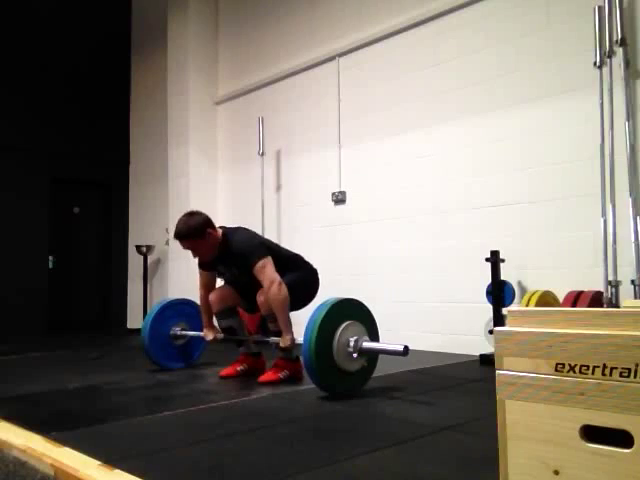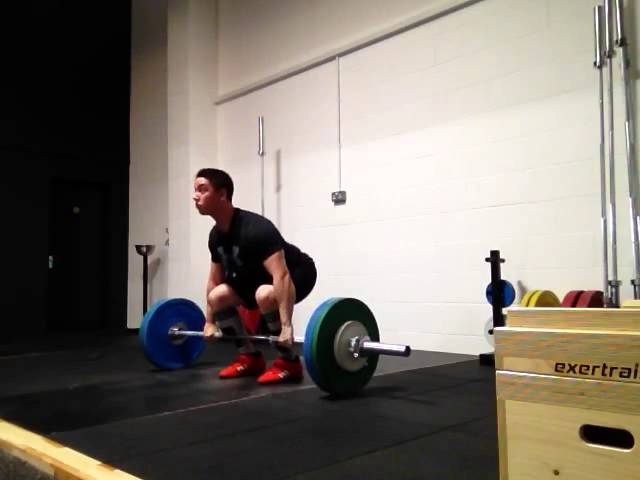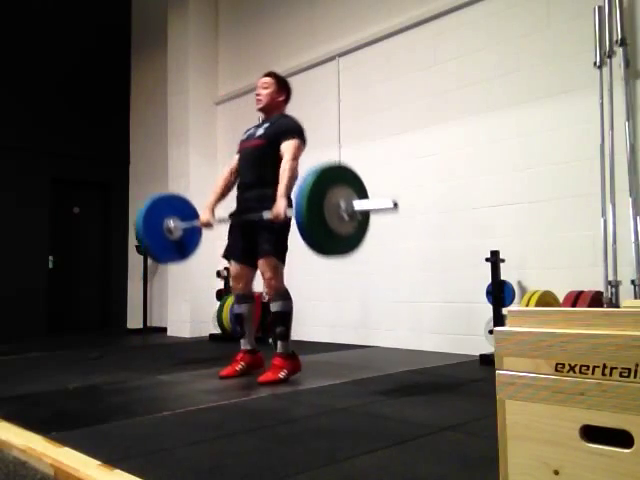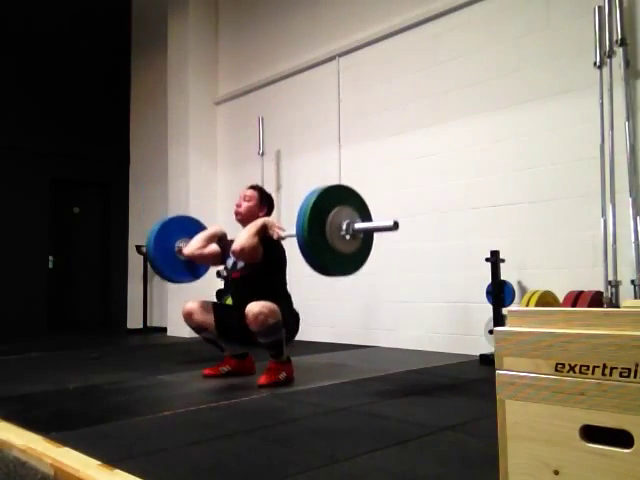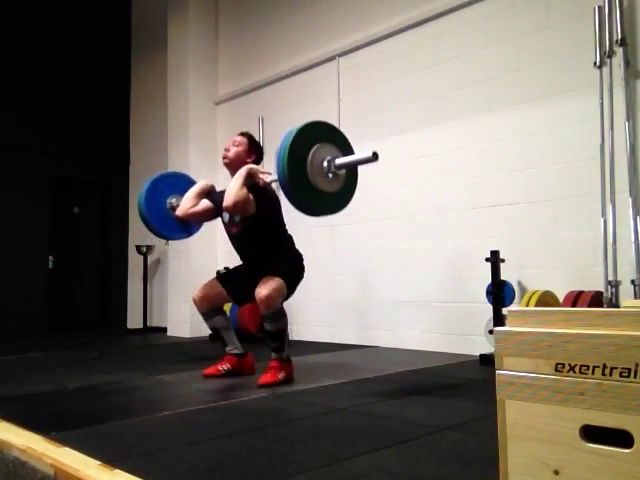
dt=0.7s
person 1, frame 1
left shoulder: (243, 243)
right shoulder: (207, 249)
left elbow: (274, 284)
right elbow: (205, 290)
left wrist: (286, 333)
right wrist: (208, 326)
left hip: (301, 277)
left knee: (265, 298)
right knee: (217, 298)
left ankle: (289, 362)
right ankle: (250, 356)
person 1, frame 2
left shoulder: (256, 229)
right shoulder: (216, 235)
left elbow: (282, 277)
right elbow: (215, 280)
left wrist: (286, 326)
right wrist: (210, 322)
left hip: (298, 272)
left knee: (265, 296)
right knee: (217, 297)
left ankle: (288, 361)
right ankle: (250, 357)
person 1, frame 3
left shoulder: (286, 126)
right shoulder: (251, 131)
left elbow: (289, 160)
right elbow: (232, 171)
left wrist: (281, 200)
right wrist: (210, 207)
left hip: (272, 213)
right hip: (244, 214)
left knee: (272, 279)
right knee: (239, 283)
left ankle: (285, 357)
right ankle: (248, 353)
person 1, frame 4
left shoulder: (268, 244)
right shoulder: (229, 246)
left elbow: (240, 249)
right elbow: (190, 252)
left wrist: (261, 223)
right wrist: (214, 233)
left hip: (279, 321)
left knee: (256, 312)
right knee: (191, 310)
left ankle: (281, 364)
right ankle: (238, 358)
person 1, frame 5
left shoulder: (259, 191)
right shoulder: (222, 195)
left elbow: (232, 205)
right elbow: (184, 212)
left wrist: (244, 172)
right wrist: (202, 187)
left hip: (284, 265)
right hip: (253, 267)
left knee: (266, 294)
right knee: (202, 297)
left ankle: (281, 362)
right ankle: (237, 356)
